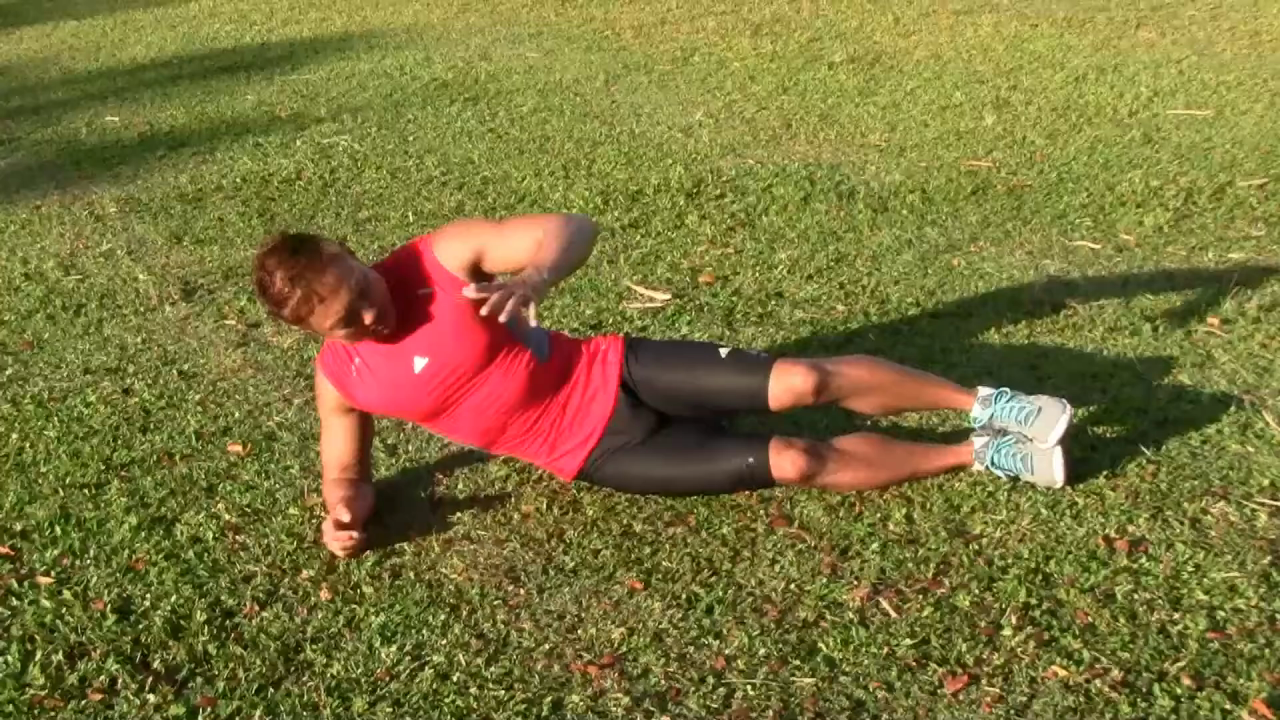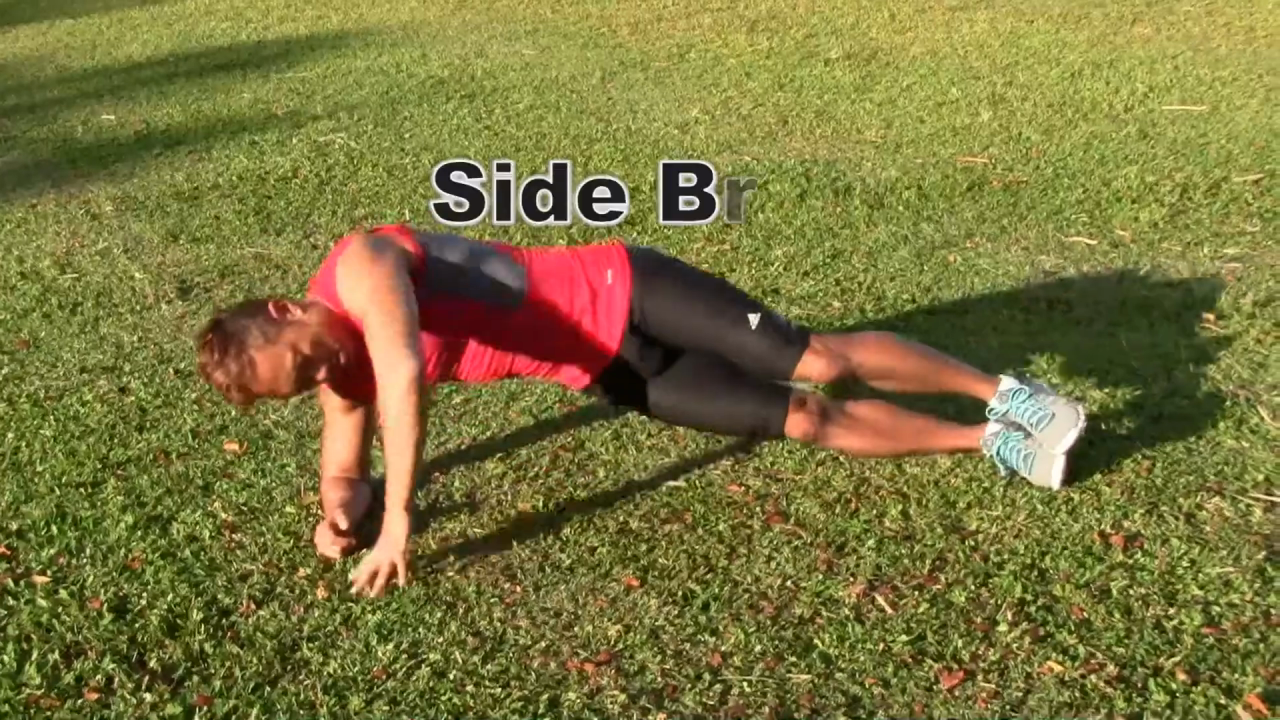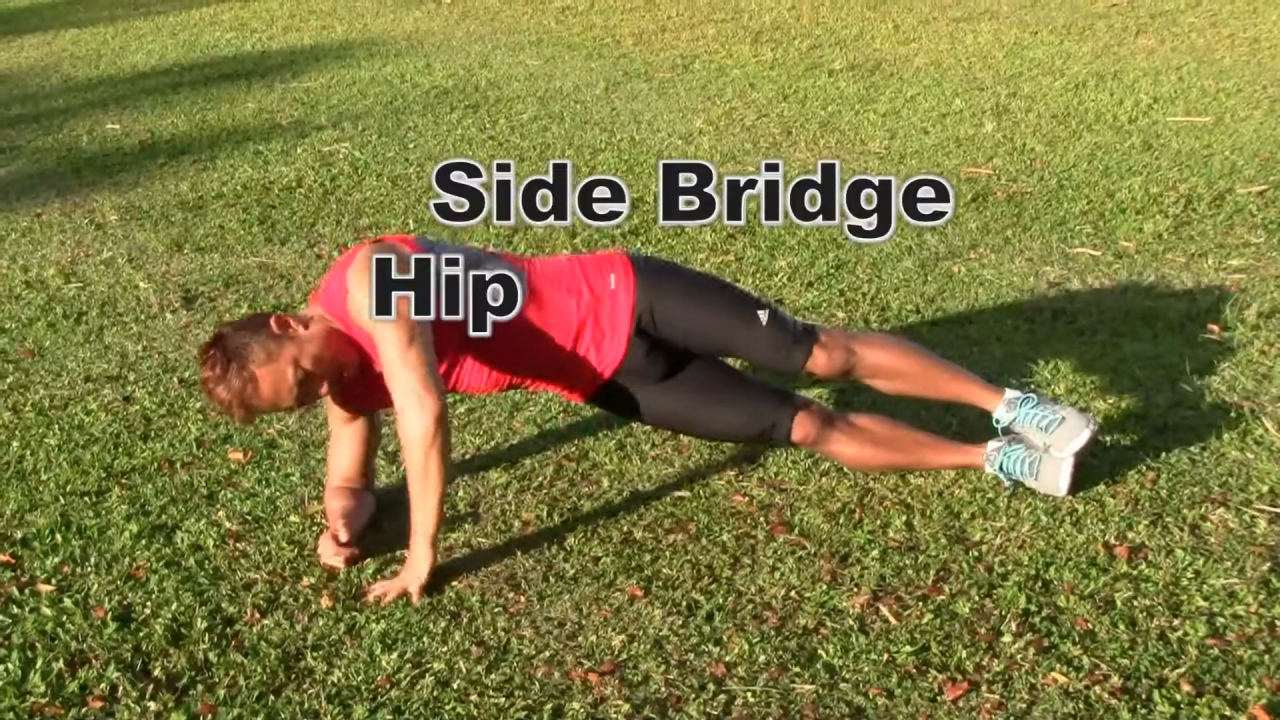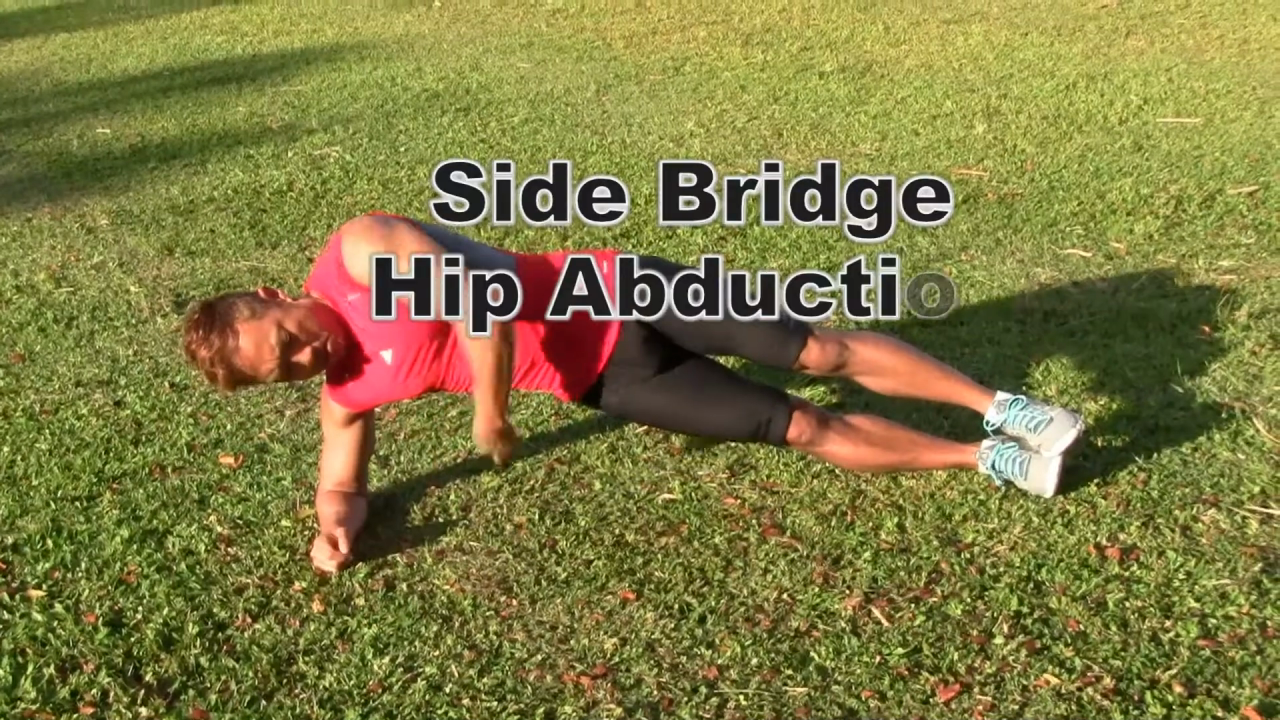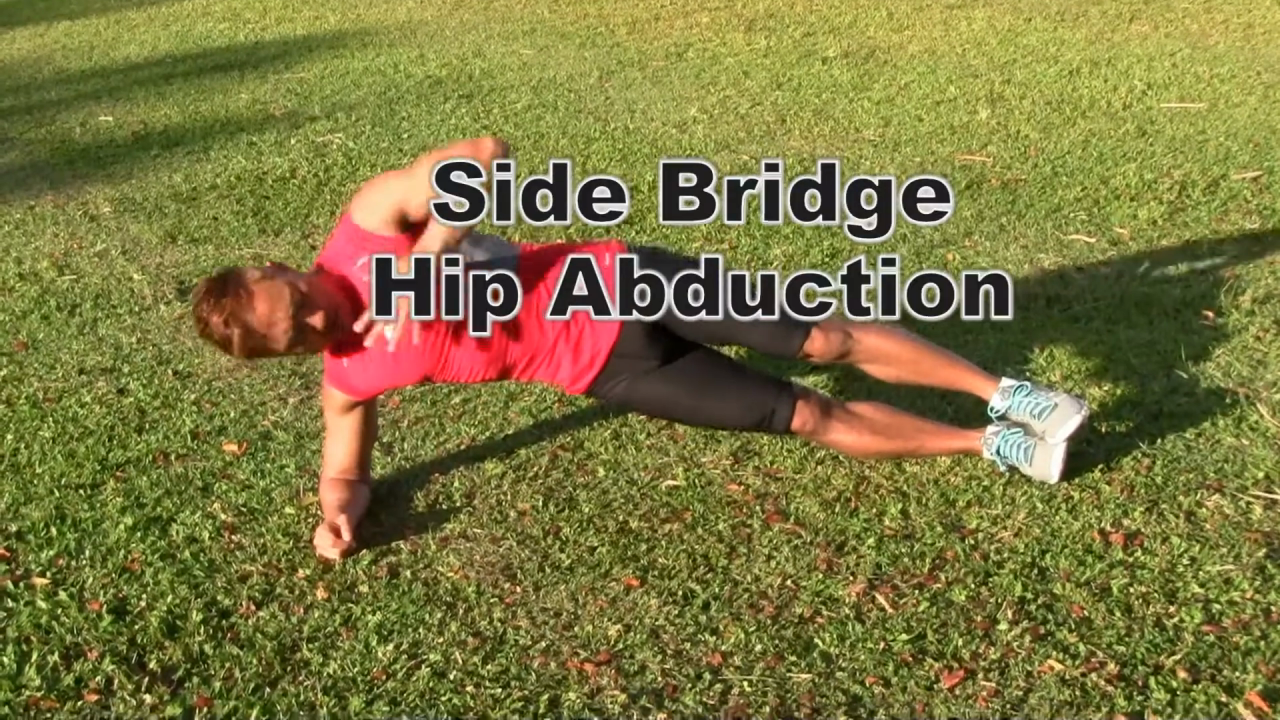
dt=0.5s
person 1, frame 1
left shoulder: (445, 254)
right shoulder: (340, 375)
left elbow: (577, 228)
right elbow: (344, 471)
left wrist: (524, 286)
right wrist: (344, 511)
left hip: (615, 374)
right hip: (599, 454)
left knee: (803, 381)
right knee: (799, 463)
left ankle: (987, 403)
right ankle: (981, 455)
person 1, frame 2
left shoulder: (354, 265)
right shoulder: (339, 379)
left elbow: (405, 377)
right elbow: (342, 476)
left wrist: (397, 524)
right wrist: (336, 516)
left hip: (623, 294)
right hip: (609, 370)
left knee: (822, 362)
right knee: (805, 421)
left ankle: (1001, 392)
right ankle: (984, 444)
person 1, frame 3
left shoulder: (365, 275)
right shoulder: (350, 390)
left elbow: (425, 411)
right elbow: (348, 484)
left wrist: (422, 553)
right wrist: (339, 527)
left hip: (624, 298)
right hip: (610, 381)
left knee: (825, 352)
right knee: (808, 428)
left ankle: (1009, 405)
right ankle: (994, 461)
person 1, frame 4
left shoulder: (358, 248)
right shoulder: (343, 389)
left elbow: (472, 310)
right elbow: (341, 483)
left wrist: (489, 420)
right wrist: (335, 527)
left hip: (616, 298)
right hip: (602, 384)
left knee: (820, 349)
right knee: (805, 429)
left ankle: (997, 405)
right ankle: (985, 459)
person 1, frame 5
left shoulder: (367, 220)
right shoulder: (349, 374)
left elbow: (483, 152)
right elbow: (344, 467)
left wrist: (418, 258)
right wrist: (337, 514)
left hip: (621, 289)
right hip: (606, 370)
left knee: (827, 338)
right knee: (808, 419)
left ankle: (1004, 393)
right ankle: (988, 446)
